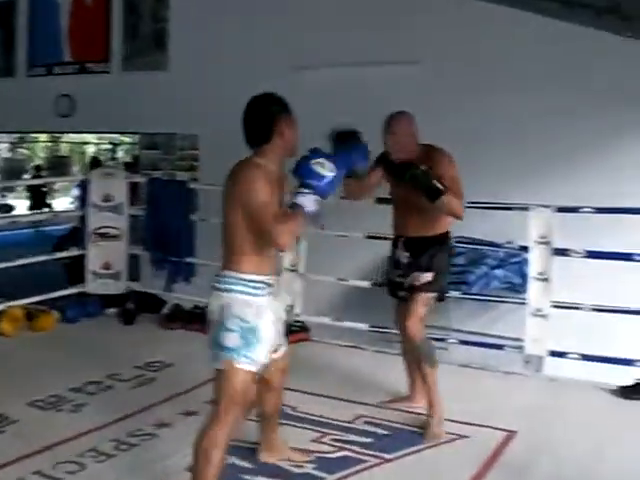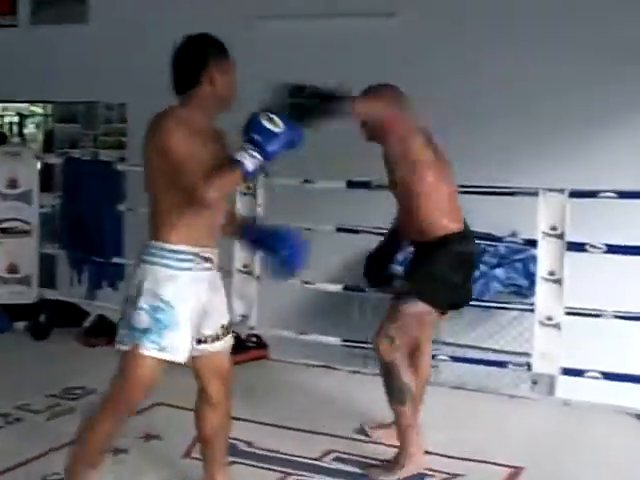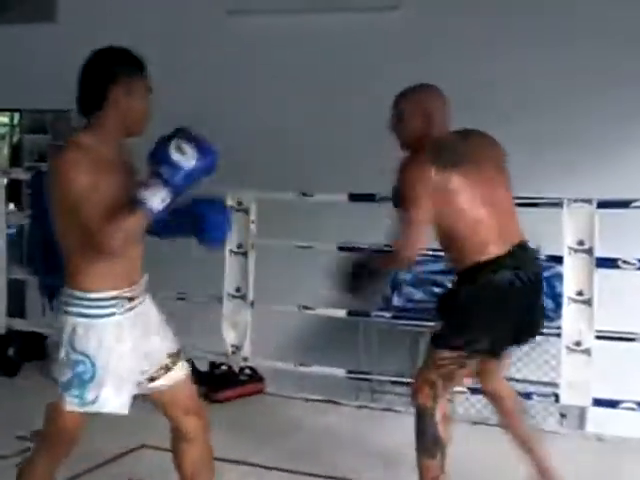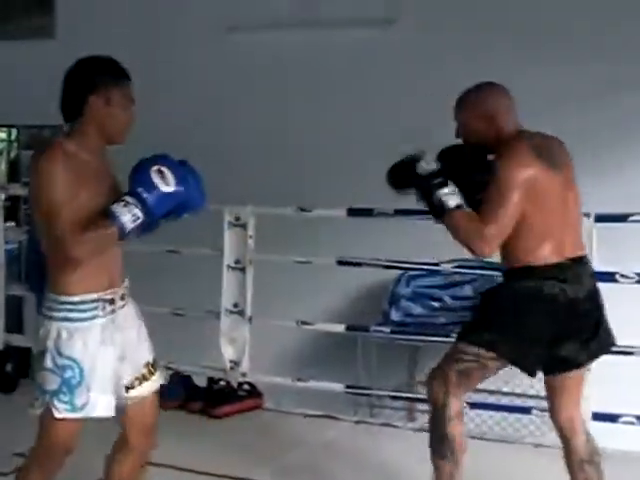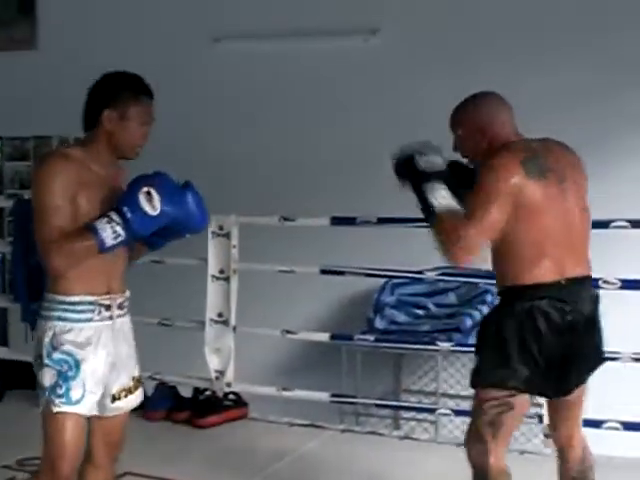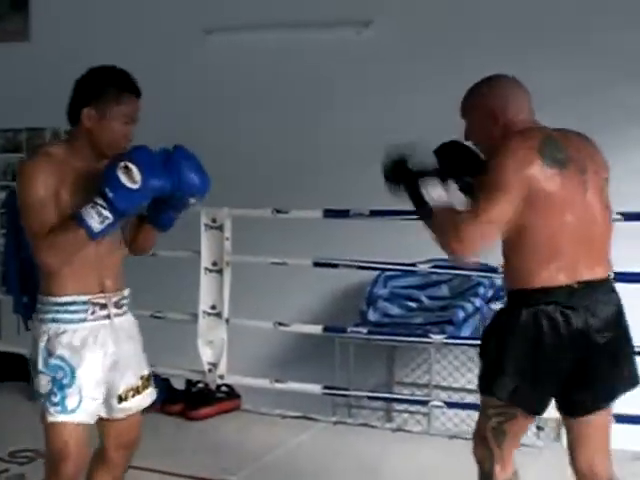
dt=0.3s
person 1, frame 1
left shoulder: (267, 172)
right shoulder: (253, 175)
right elbow: (281, 237)
right wrist: (313, 190)
left hip: (259, 293)
right hip: (243, 296)
left knee: (274, 374)
right knee: (229, 409)
left ankle: (271, 445)
person 1, frame 2
left shoulder: (209, 132)
right shoulder: (169, 126)
right elbow: (206, 194)
left wrist: (258, 233)
right wrist: (256, 152)
left hip: (205, 272)
right hip: (170, 271)
left knee: (216, 384)
right knee: (126, 396)
person 1, frame 3
left shoulder: (117, 155)
right shoulder: (73, 162)
right elbow: (109, 239)
right wrist: (167, 182)
left hip: (137, 310)
right hip: (95, 317)
left knee: (192, 418)
right knee: (59, 439)
person 1, frame 4
left shoulder: (98, 161)
right shoulder: (54, 163)
right elbow: (74, 247)
left wrist: (156, 210)
right wrist: (139, 202)
left hip: (121, 314)
right hip: (75, 322)
left knee: (142, 433)
person 1, frame 5
left shoulder: (115, 173)
right shoulder: (58, 169)
right elbow: (56, 257)
left wrist: (158, 231)
right wrist: (124, 221)
left hip: (116, 321)
right hip: (72, 324)
person 1, frame 6
left shoulder: (117, 168)
right shoulder: (41, 168)
left elbow: (137, 244)
right elbow: (48, 254)
left wrist: (167, 205)
right wrist: (111, 200)
left hip: (119, 320)
right hip: (68, 324)
left knee: (119, 446)
person 2, frame 1
left shoulder: (437, 159)
right shoulder: (387, 161)
left elbow: (458, 210)
right elbow: (355, 192)
left wrist: (426, 184)
left hip: (431, 248)
right hip: (403, 248)
left knee: (413, 325)
right knee: (405, 323)
left ankle: (436, 406)
right ankle: (416, 393)
person 2, frame 2
left shoulder: (406, 139)
right shoulder: (399, 150)
left elbow: (390, 113)
right wrist: (388, 247)
left hip: (445, 255)
right hip: (436, 251)
left knee: (387, 343)
right knee: (417, 341)
right ankle: (406, 426)
person 2, frame 3
left shoulder: (420, 167)
right shoulder: (482, 144)
left elbow: (409, 250)
left wrist: (373, 267)
left hip: (486, 286)
right hip: (521, 270)
left knee: (429, 392)
right knee: (490, 378)
person 2, frame 4
left shoulder: (515, 158)
right shoulder: (549, 147)
left elbow: (484, 242)
left wrist: (439, 193)
left hip: (535, 293)
right hip: (577, 287)
left knee: (443, 388)
right knee: (569, 418)
person 2, frame 5
left shoulder: (503, 167)
right shoulder: (563, 155)
left elbow: (459, 252)
left wrist: (435, 190)
right wrist: (473, 200)
left hip: (531, 314)
right hip: (579, 305)
left knee: (485, 448)
right knee: (568, 432)
person 2, frame 6
left shoulder: (517, 152)
right shoulder: (584, 148)
left elbow: (465, 245)
left wrist: (420, 190)
right wrist: (483, 185)
left hip: (543, 320)
right hip: (602, 313)
